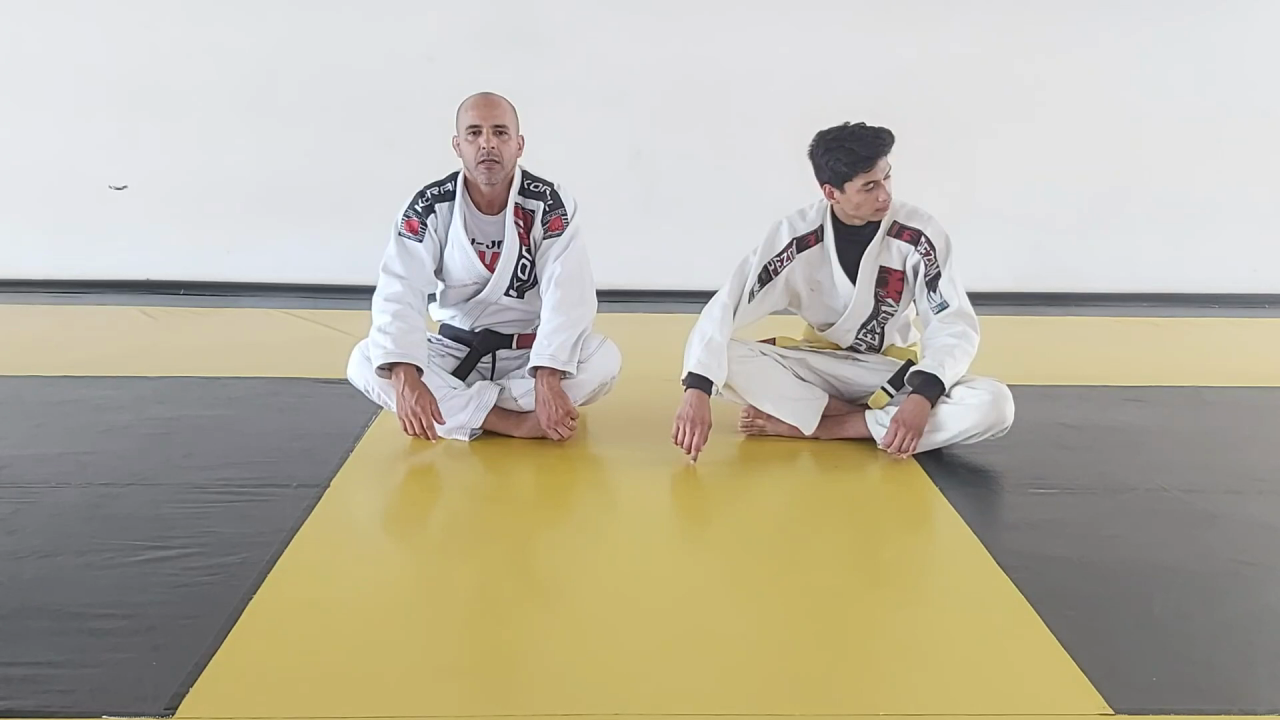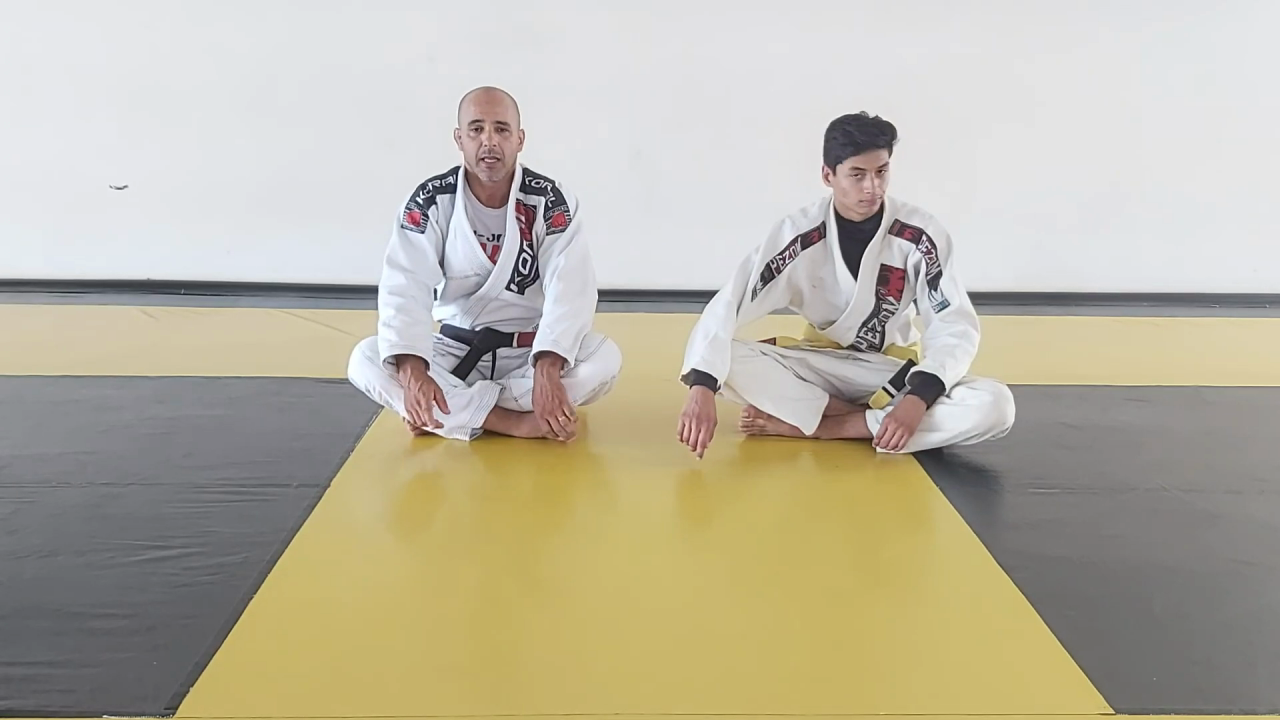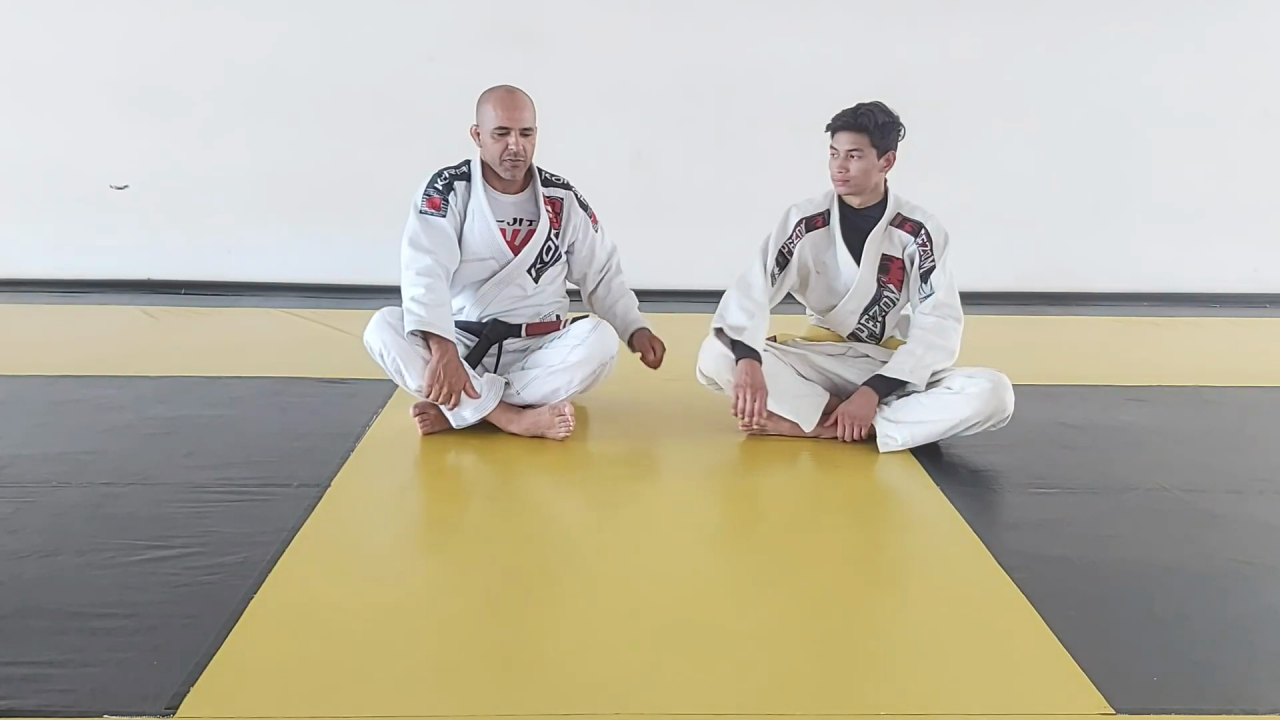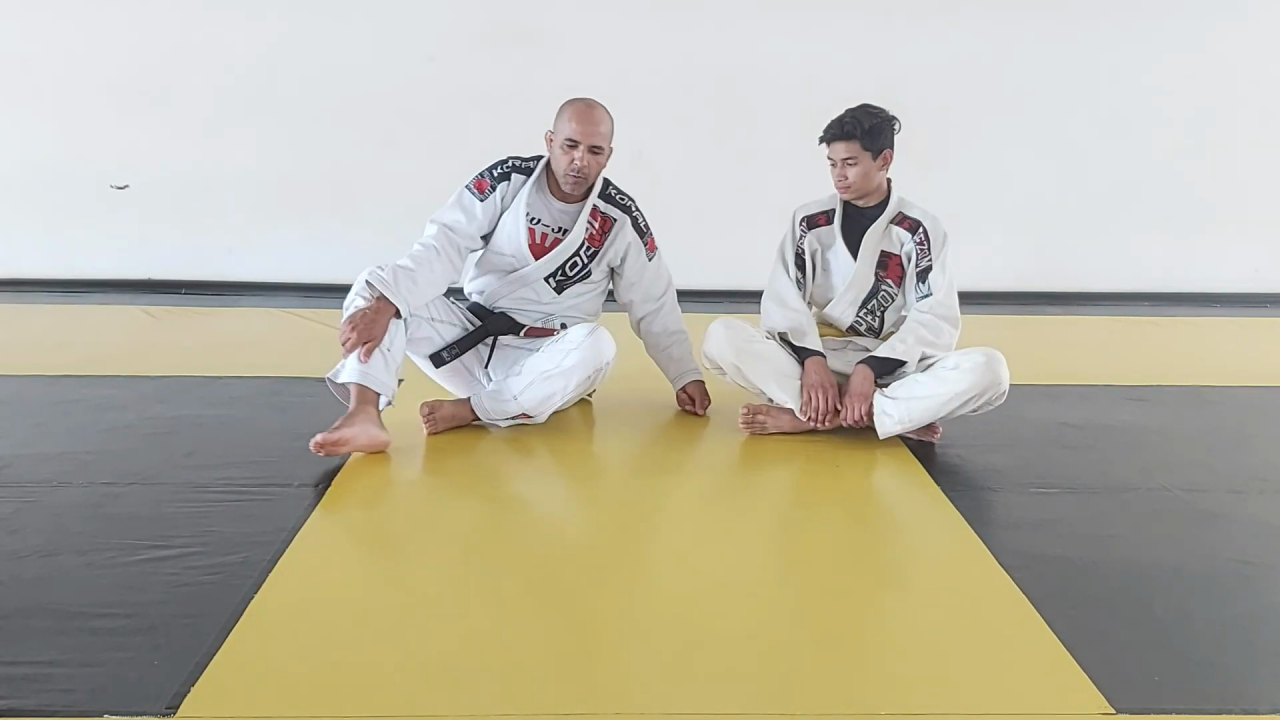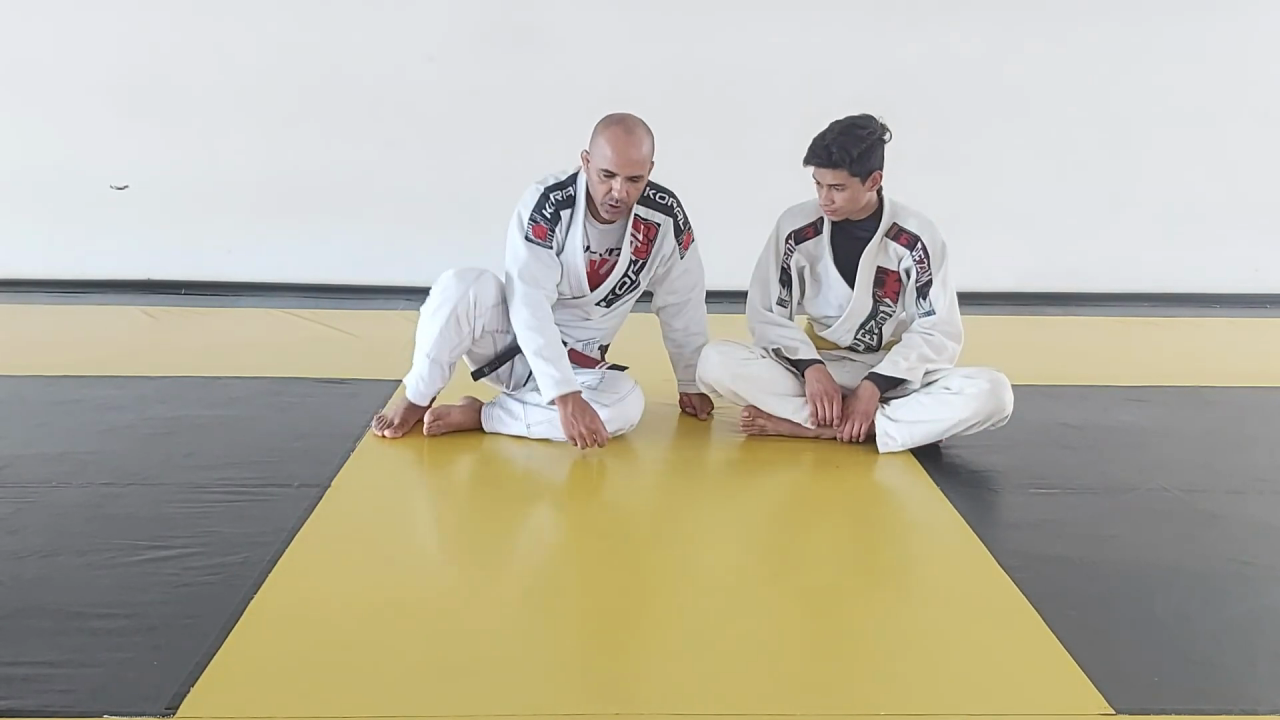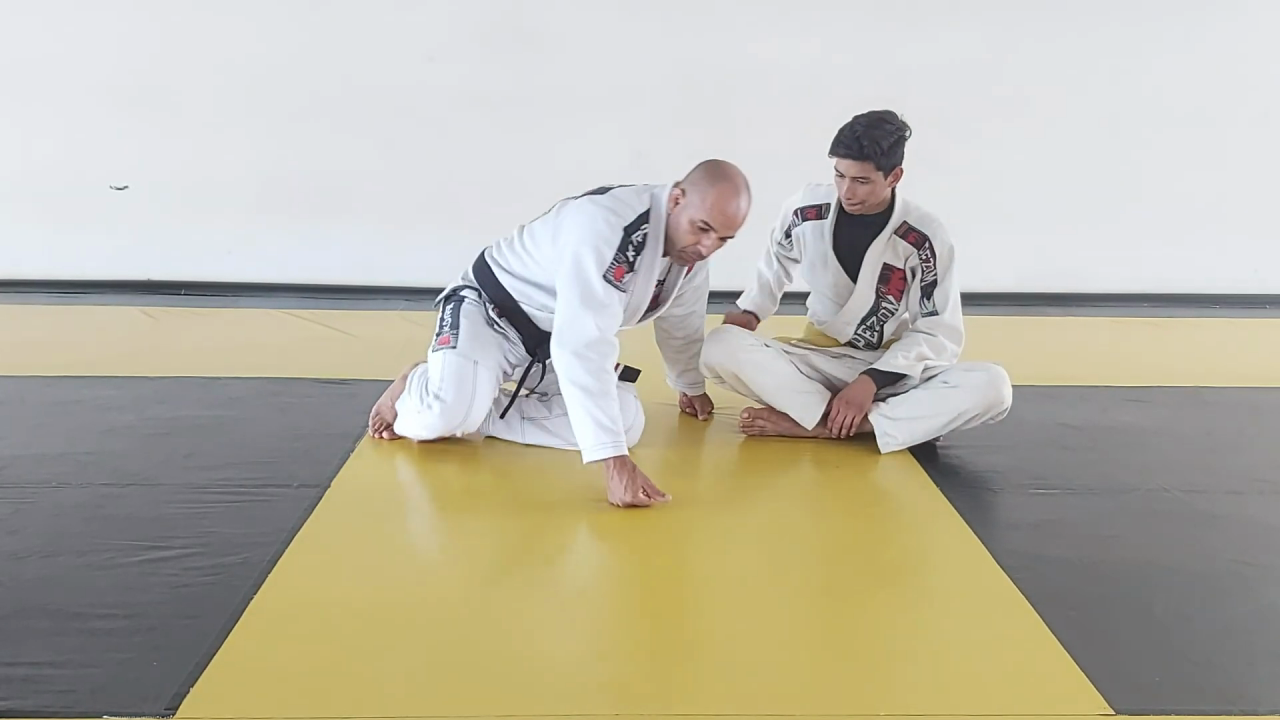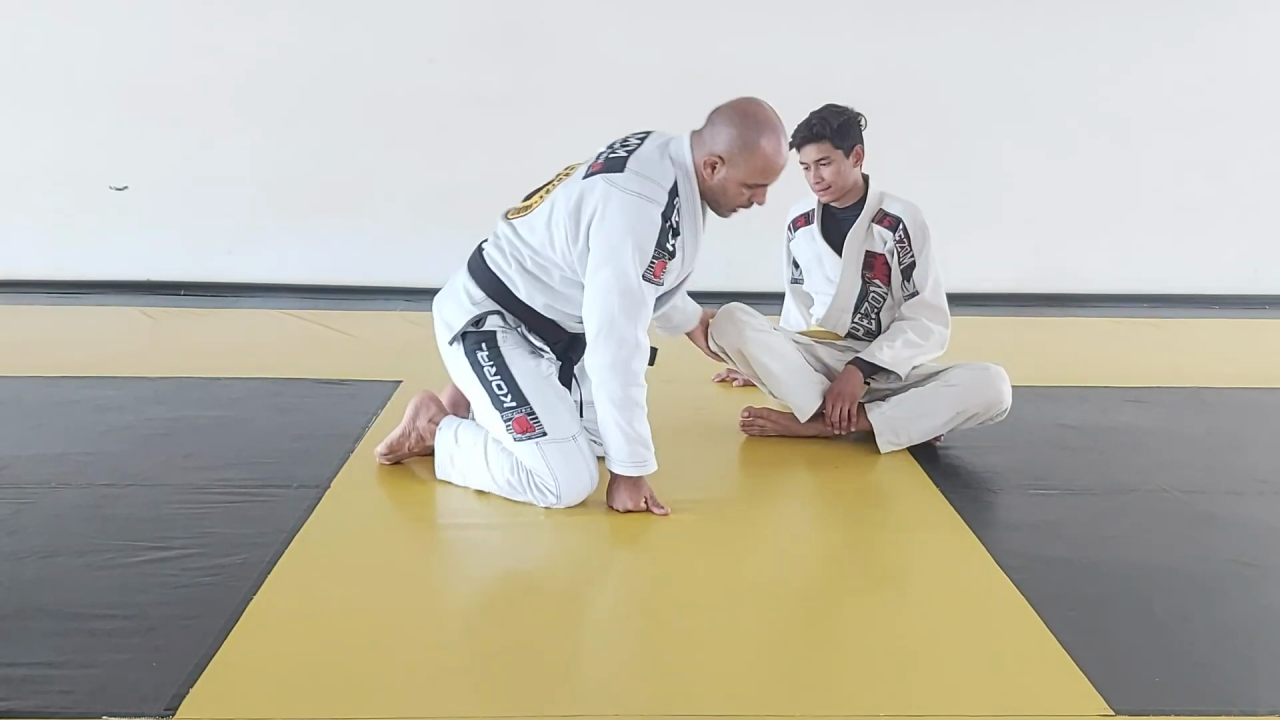
dt=0.7s
person 1, frame 1
left shoulder: (550, 204)
right shoulder: (429, 208)
left elbow: (567, 297)
right elbow: (399, 294)
left wrist: (548, 380)
right wrist: (406, 378)
left hip: (530, 352)
right hip: (456, 350)
left knee: (603, 359)
right knee: (365, 362)
left ankle: (458, 411)
right ankle: (516, 422)
person 1, frame 2
left shoulder: (551, 201)
right shoulder: (429, 202)
left elbow: (570, 291)
right elbow: (404, 289)
left wrist: (548, 374)
right wrist: (413, 372)
left hip: (532, 352)
right hip: (457, 350)
left knee: (604, 359)
right knee: (366, 362)
left ankle: (458, 412)
right ankle: (515, 422)
person 1, frame 3
left shoulder: (562, 198)
right shoulder: (445, 190)
left elbow: (602, 273)
right elbow: (425, 275)
left wrist: (637, 331)
right wrist: (442, 347)
left hip: (541, 349)
right hip: (463, 345)
left knee: (601, 339)
right knee: (384, 328)
left ankle: (456, 410)
right ankle: (511, 417)
person 1, frame 4
left shoulder: (620, 218)
right shoulder: (507, 179)
left elbow: (655, 305)
right elbow: (442, 246)
left wrist: (686, 376)
right wrist: (385, 303)
left hip: (545, 359)
right hip: (470, 336)
left knee: (596, 346)
right knee: (378, 284)
left ankle: (470, 410)
right ankle: (364, 417)
person 1, frame 5
left shoulder: (665, 216)
right shoulder: (547, 204)
left elbow: (682, 302)
right elbow: (529, 307)
left wrist: (691, 383)
right wrist: (566, 398)
left hip: (576, 362)
right hip: (508, 338)
left knee: (626, 405)
right knee: (463, 286)
left ankle: (480, 416)
right ankle: (417, 401)
person 1, frame 6
left shoulder: (690, 240)
right shoulder: (604, 224)
left elbow: (680, 316)
right elbow: (583, 349)
left wrist: (689, 386)
right wrist: (615, 462)
left hip: (546, 340)
right hip: (488, 308)
left knee: (625, 423)
right knee: (448, 412)
left ankle: (479, 411)
right ankle: (413, 389)
person 1, frame 7
left shoulder: (667, 156)
right shoulder: (636, 205)
right elbow: (616, 351)
left wrist: (687, 319)
right wrist: (628, 472)
left hip: (547, 321)
right hip: (487, 321)
left knee: (609, 434)
right knee: (565, 483)
left ankle: (470, 406)
right ankle: (435, 426)
person 2, frame 1
left shoulder: (918, 234)
right shoulder: (796, 236)
left elbow: (953, 325)
right elbow: (725, 309)
left wrist: (922, 398)
right wrist: (697, 392)
left hip: (892, 373)
right hip: (818, 368)
left knee: (993, 405)
right knee: (725, 359)
left ankle: (815, 427)
person 2, frame 2
left shoulder: (921, 233)
right shoulder: (798, 233)
left elbow: (954, 325)
right elbow: (728, 306)
left wrist: (918, 398)
right wrist: (703, 388)
left hip: (892, 372)
right hip: (819, 367)
left knee: (994, 406)
right knee: (728, 361)
left ankle: (823, 426)
person 2, frame 3
left shoulder: (921, 230)
right shoulder: (804, 220)
left elbow: (939, 324)
right elbow: (751, 290)
left wrist: (874, 391)
right wrist: (747, 361)
left hip: (892, 370)
right hip: (821, 362)
left knee: (993, 394)
right knee: (715, 359)
left ankle: (814, 422)
person 2, frame 4
left shoulder: (921, 229)
right shoulder: (809, 220)
left elbow: (935, 321)
right elbow: (782, 300)
left wrist: (870, 368)
right wrist: (812, 360)
left hip: (892, 364)
right hip: (819, 355)
left knee: (987, 369)
right knee: (721, 337)
left ankle: (811, 416)
person 2, frame 5
left shoulder: (917, 237)
right shoulder: (795, 227)
left elbow: (936, 332)
right elbow: (767, 314)
left wrist: (874, 386)
right wrist: (811, 368)
left hip: (892, 372)
right hip: (816, 364)
left knee: (992, 394)
right knee: (716, 363)
left ankle: (816, 425)
person 2, frame 6
left shoulder: (925, 235)
right shoulder: (806, 208)
left elbow: (938, 335)
right elbow: (778, 258)
left wrist: (871, 381)
right wrist: (750, 309)
left hip: (891, 368)
right hip: (820, 359)
left knee: (992, 387)
right knee: (720, 347)
left ankle: (818, 423)
person 2, frame 7
left shoulder: (901, 221)
right shoulder: (799, 221)
left elbow: (927, 323)
left wrist: (860, 370)
right wrist: (771, 363)
left hip: (888, 366)
right hip: (819, 358)
left knee: (992, 388)
right knee: (729, 322)
left ankle: (820, 423)
right ankle: (868, 419)
